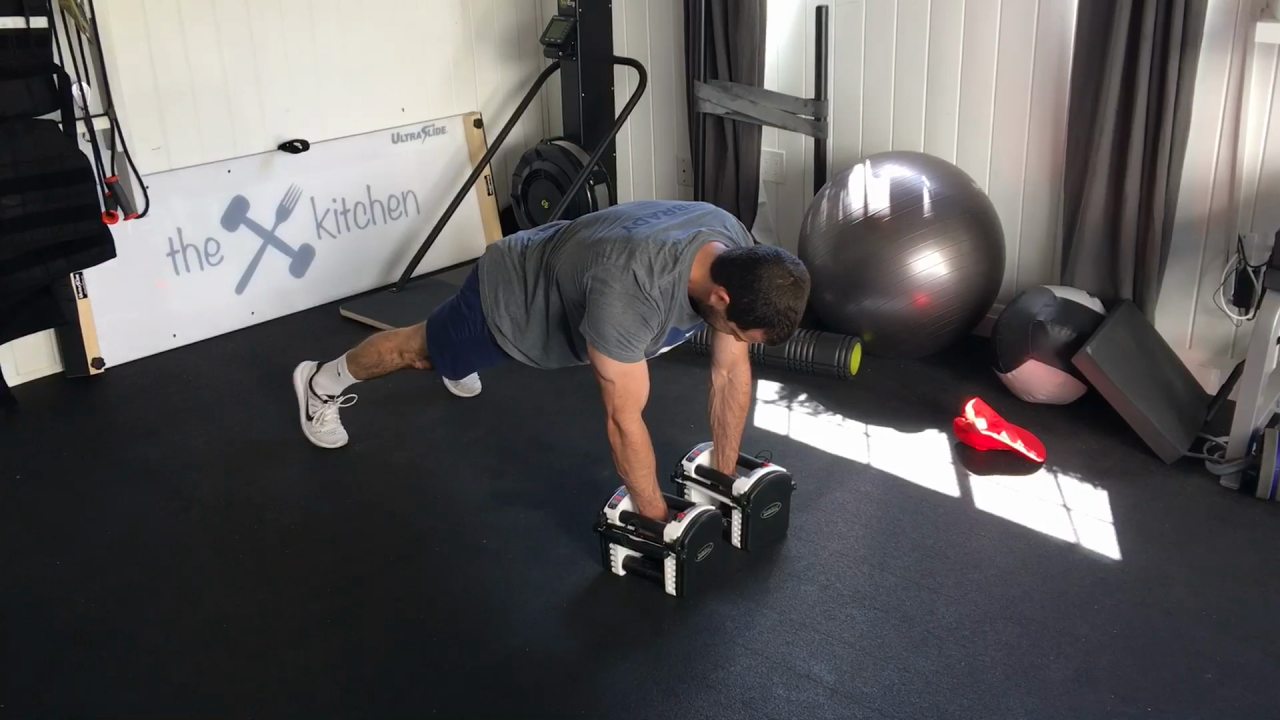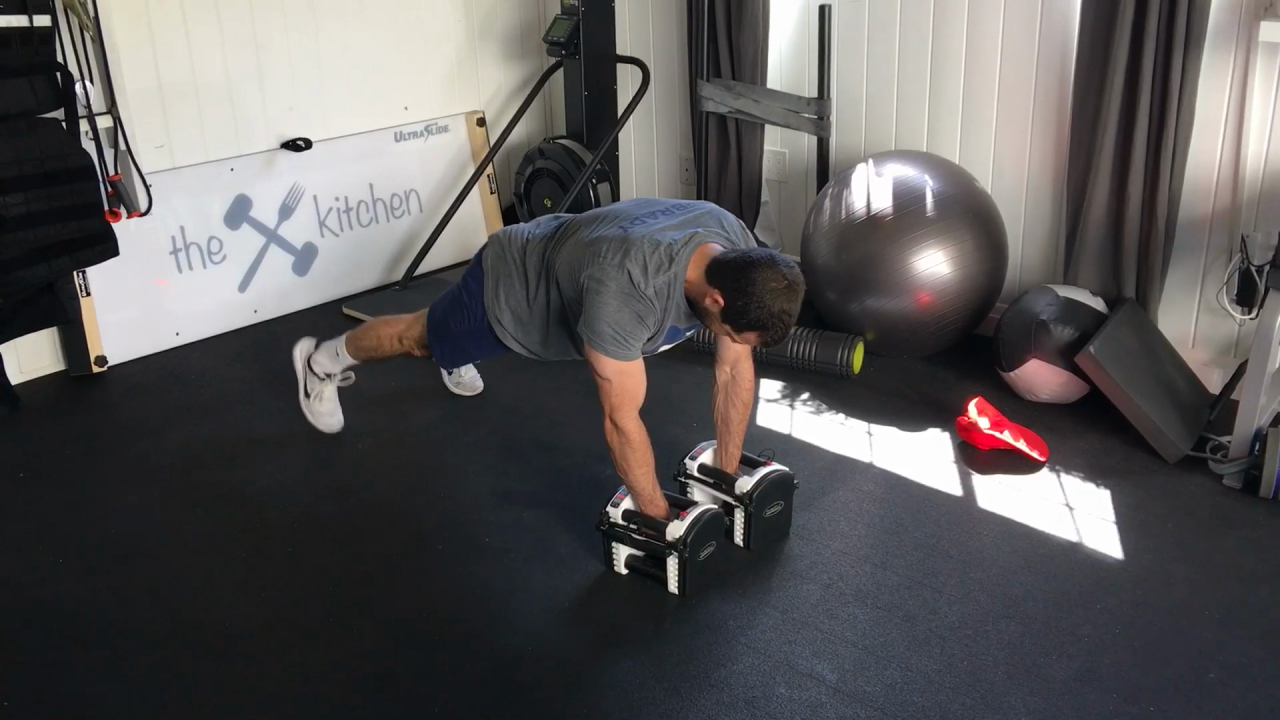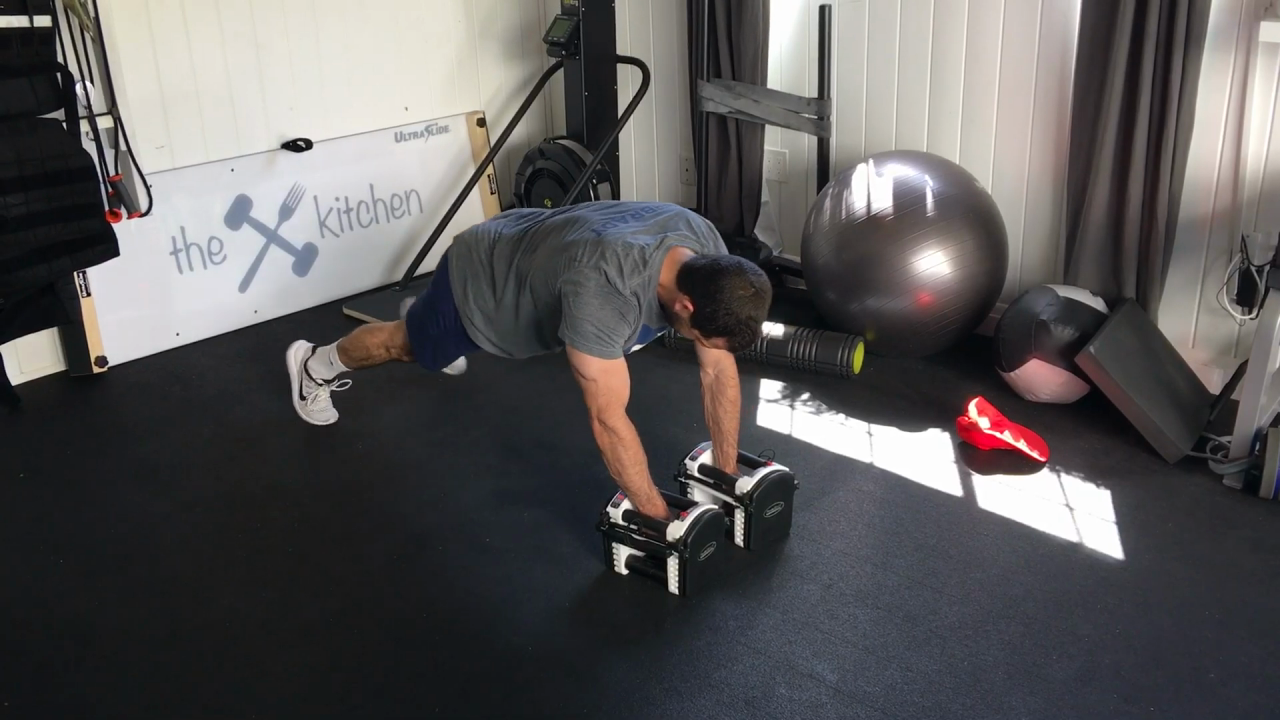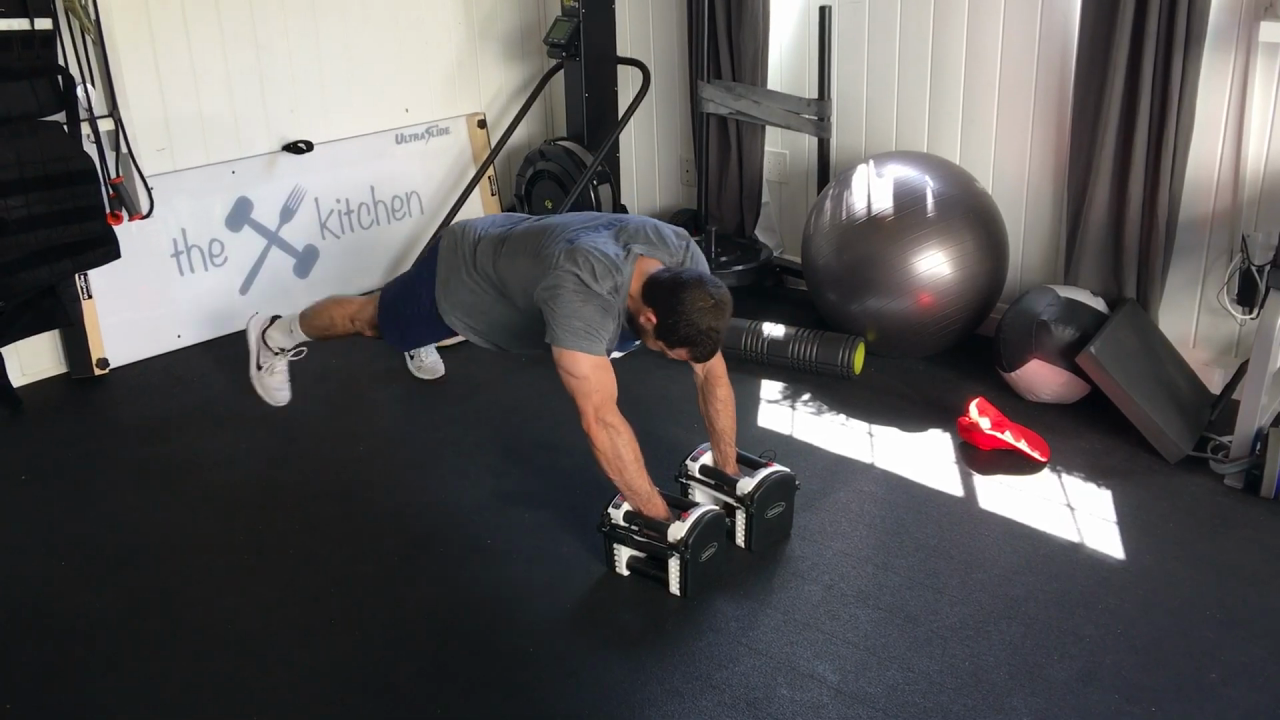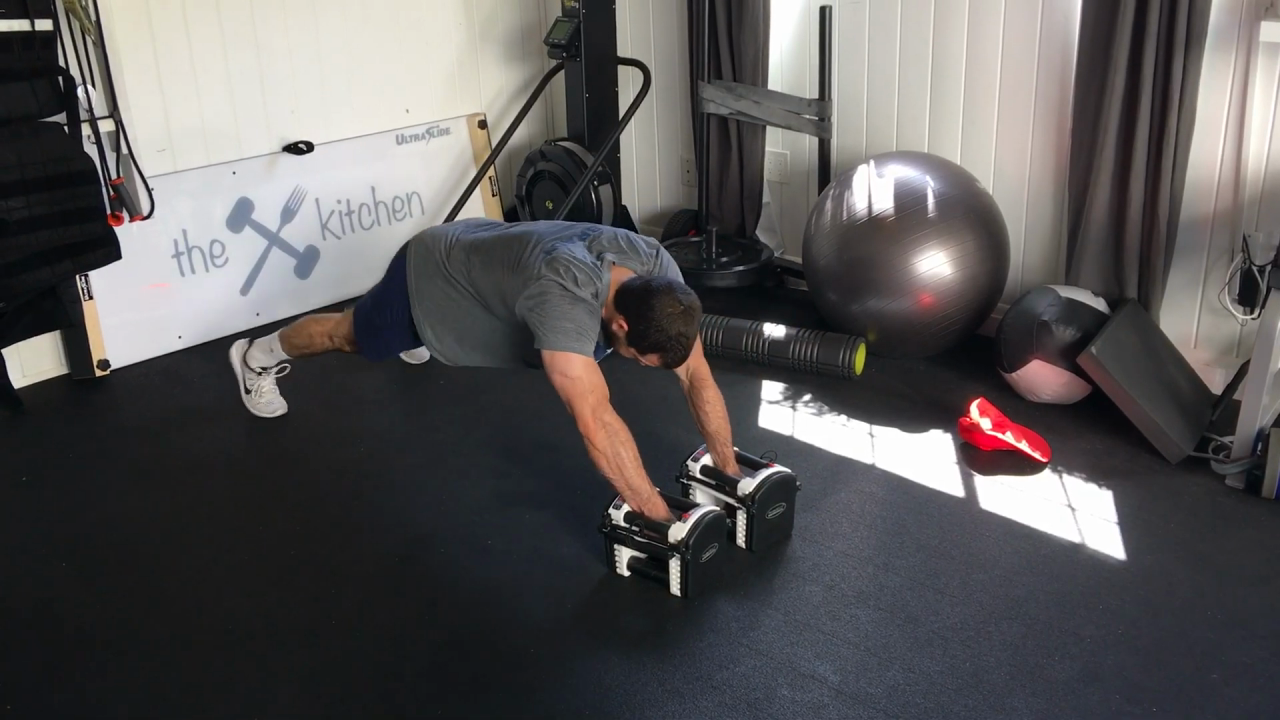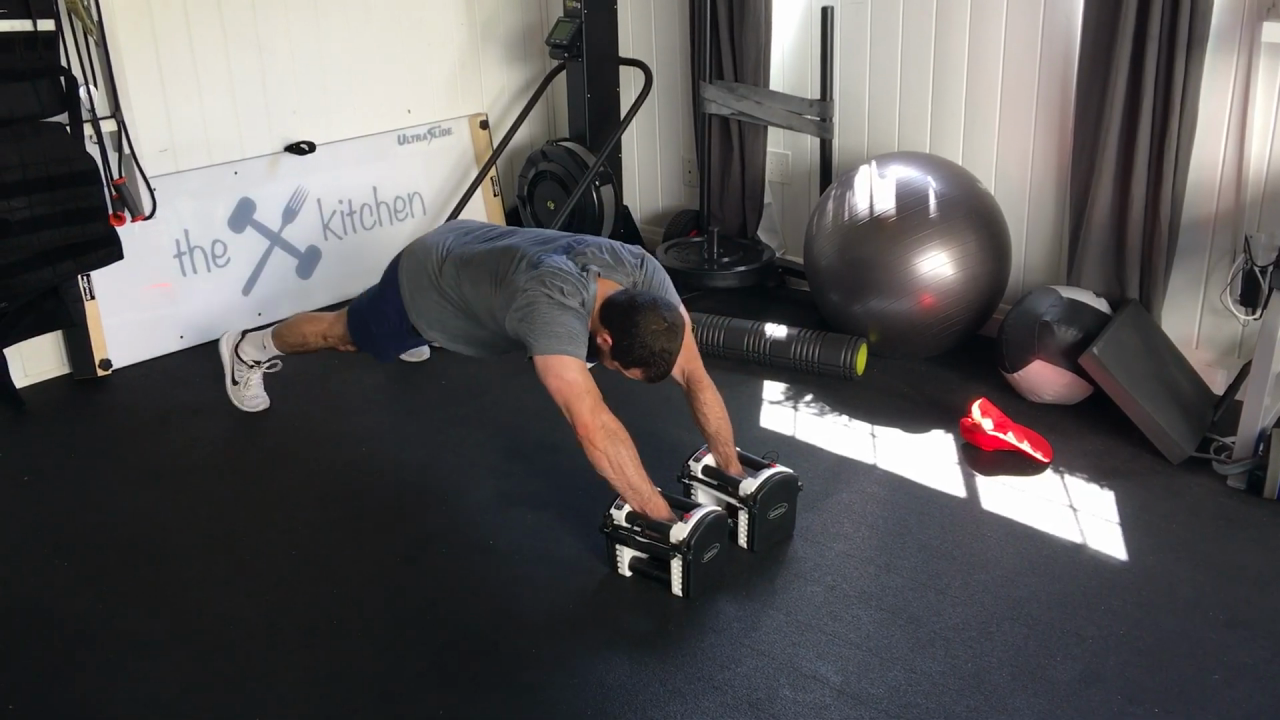
dt=0.4s
person 1, frame 1
left shoulder: (739, 255)
right shoulder: (630, 287)
left elbow: (731, 373)
right elbow: (624, 420)
left wrist: (724, 480)
right wrist: (657, 522)
left hip: (556, 277)
right hip: (510, 295)
right knee: (421, 349)
left ankle: (453, 366)
right ankle: (323, 382)
person 1, frame 2
left shoulder: (738, 249)
right shoulder: (625, 287)
left elbow: (735, 372)
right elbow: (622, 419)
left wrist: (727, 479)
right wrist: (661, 521)
left hip: (557, 263)
right hip: (511, 283)
right knee: (419, 335)
left ankle: (452, 357)
right ankle: (322, 363)
person 1, frame 3
left shoulder: (706, 247)
right shoulder: (603, 289)
left elbow: (719, 371)
right elbow: (608, 420)
left wrist: (727, 476)
right wrist: (660, 521)
left hip: (527, 246)
right hip: (479, 276)
right knee: (407, 343)
left ankle: (435, 333)
right ankle: (316, 366)
person 1, frame 4
left shoulder: (682, 256)
right shoulder: (583, 294)
left elbow: (712, 372)
right elbow: (601, 420)
left wrist: (730, 474)
right wrist: (661, 520)
left hip: (508, 249)
right hip: (460, 267)
right knee: (372, 318)
left ankle: (418, 341)
right ankle: (276, 337)
person 1, frame 5
left shoulder: (656, 265)
right shoulder: (566, 300)
left elbow: (697, 376)
right elbow: (596, 422)
left wrist: (731, 475)
right wrist: (661, 519)
left hip: (479, 251)
right hip: (433, 269)
right knee: (352, 334)
left ankle: (410, 335)
right ankle: (259, 357)
person 1, frame 6
left shoulder: (645, 275)
right shoulder: (554, 307)
left elbow: (695, 377)
right elbow: (593, 427)
left wrist: (734, 473)
right wrist: (663, 519)
left hip: (474, 251)
right hip: (425, 277)
right knee: (344, 332)
left ankle: (408, 336)
right ankle: (250, 349)
